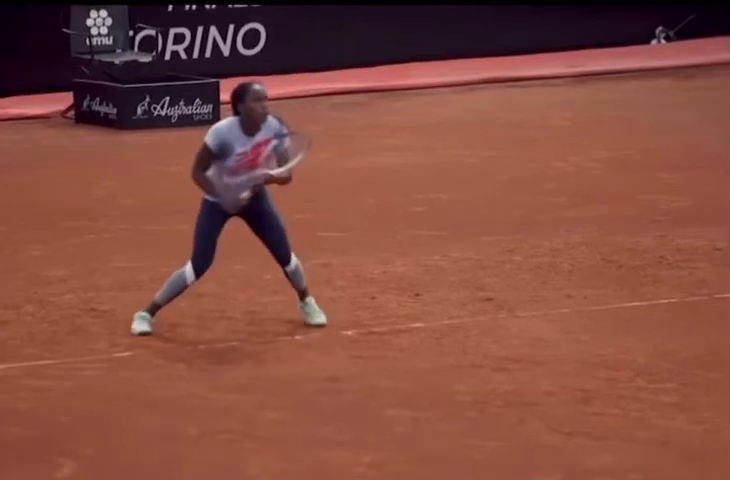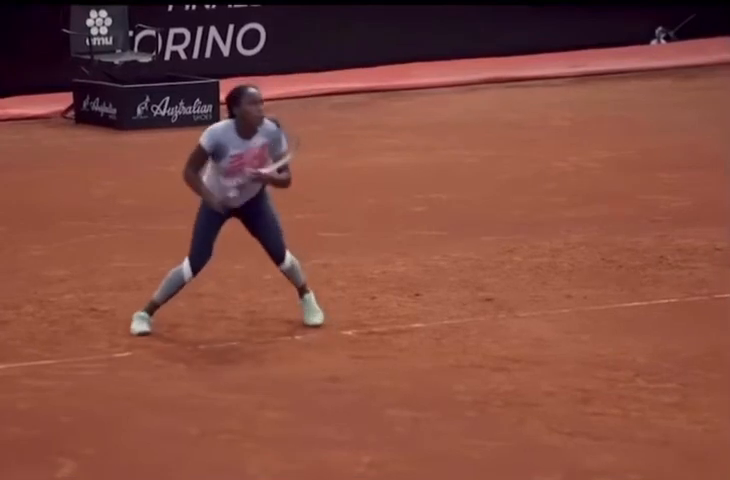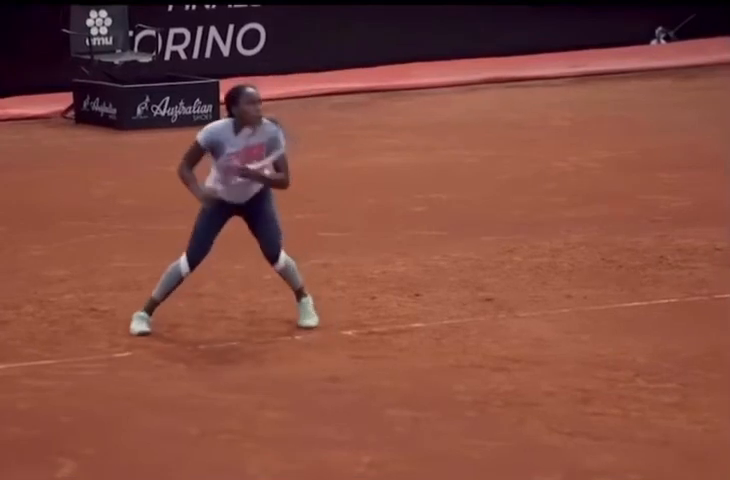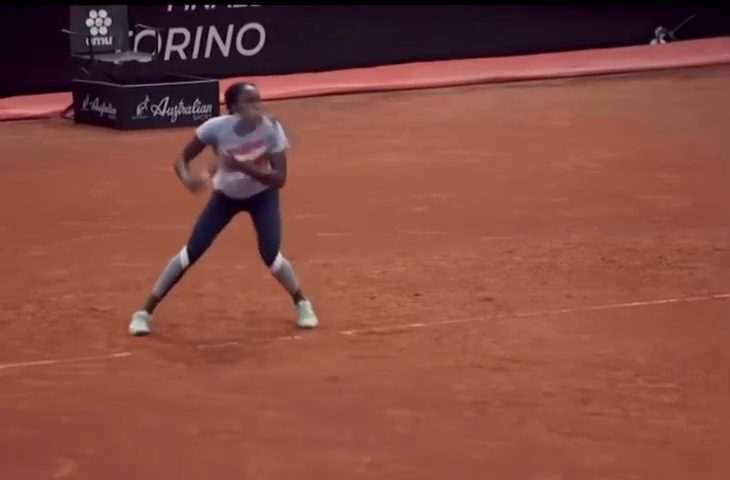
dt=0.3s
person 1, frame 1
left shoulder: (275, 128)
right shoulder: (222, 132)
left elbow: (286, 174)
right elbow: (198, 173)
left wrist: (271, 178)
right wrist: (224, 197)
left hip: (254, 196)
right hip: (218, 201)
left knee: (284, 254)
right knee: (199, 265)
left ankle: (307, 302)
right ankle: (147, 313)
person 1, frame 2
left shoulder: (272, 132)
right shoulder: (217, 134)
left elbow: (286, 178)
right elbow: (190, 172)
left wrist: (265, 177)
right wrist: (210, 197)
left hip: (253, 198)
right hip: (216, 201)
left knee: (278, 252)
right knee: (195, 263)
left ankle: (306, 298)
right ankle: (145, 313)
person 1, frame 3
left shoulder: (272, 132)
right shoulder: (216, 132)
left elbow: (284, 181)
right elbow: (185, 167)
left wrist: (252, 174)
right wrist: (196, 189)
left hip: (256, 197)
right hip: (219, 199)
left knee: (274, 254)
right knee: (191, 258)
left ankle: (304, 301)
right ankle: (145, 313)
person 1, frame 4
left shoulder: (271, 129)
right shoulder: (216, 127)
left elbow: (280, 179)
right elbow: (182, 159)
left wrist: (242, 166)
right wrist: (187, 178)
left hip: (262, 195)
right hip: (225, 195)
left knee: (270, 255)
right knee: (191, 252)
left ankle: (302, 304)
right ankle: (145, 312)
